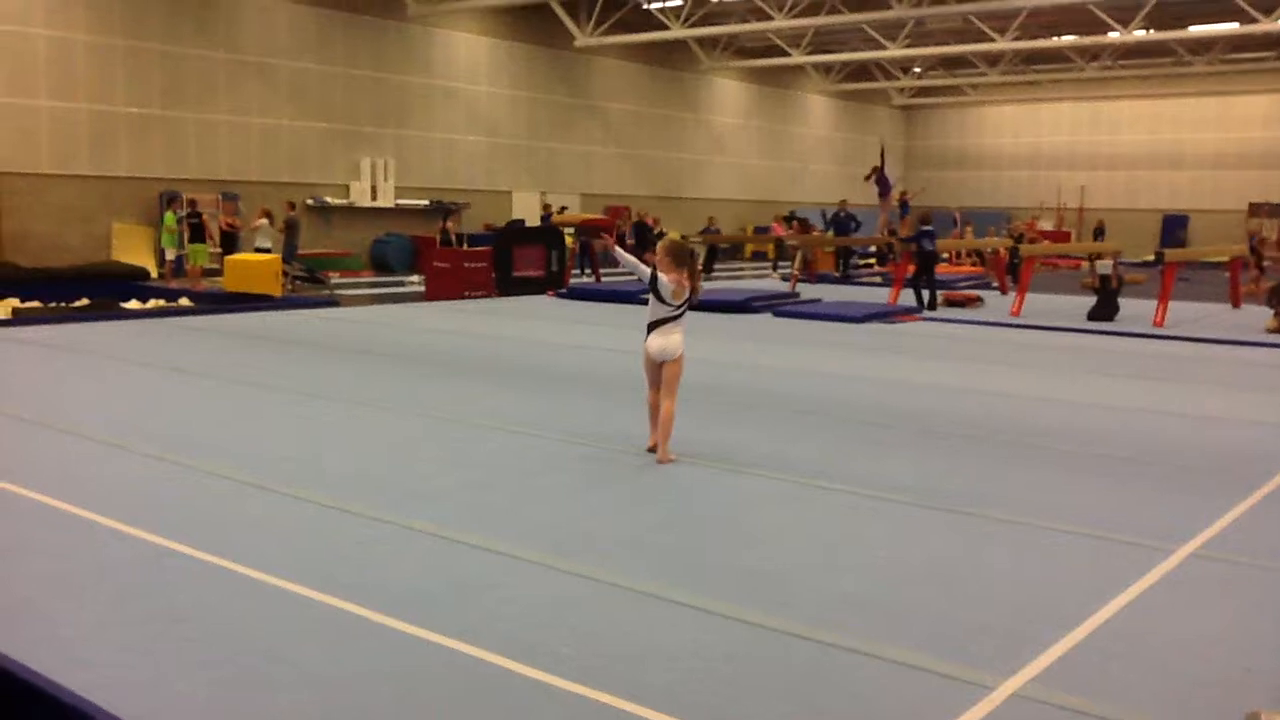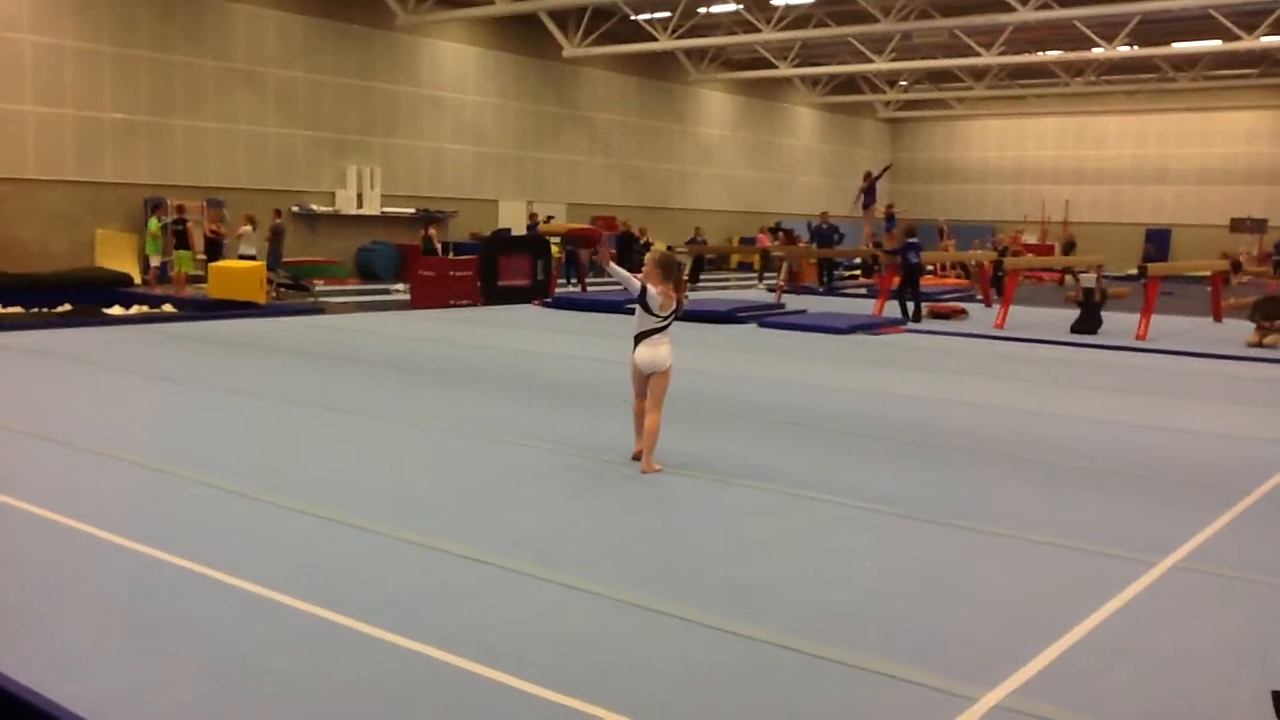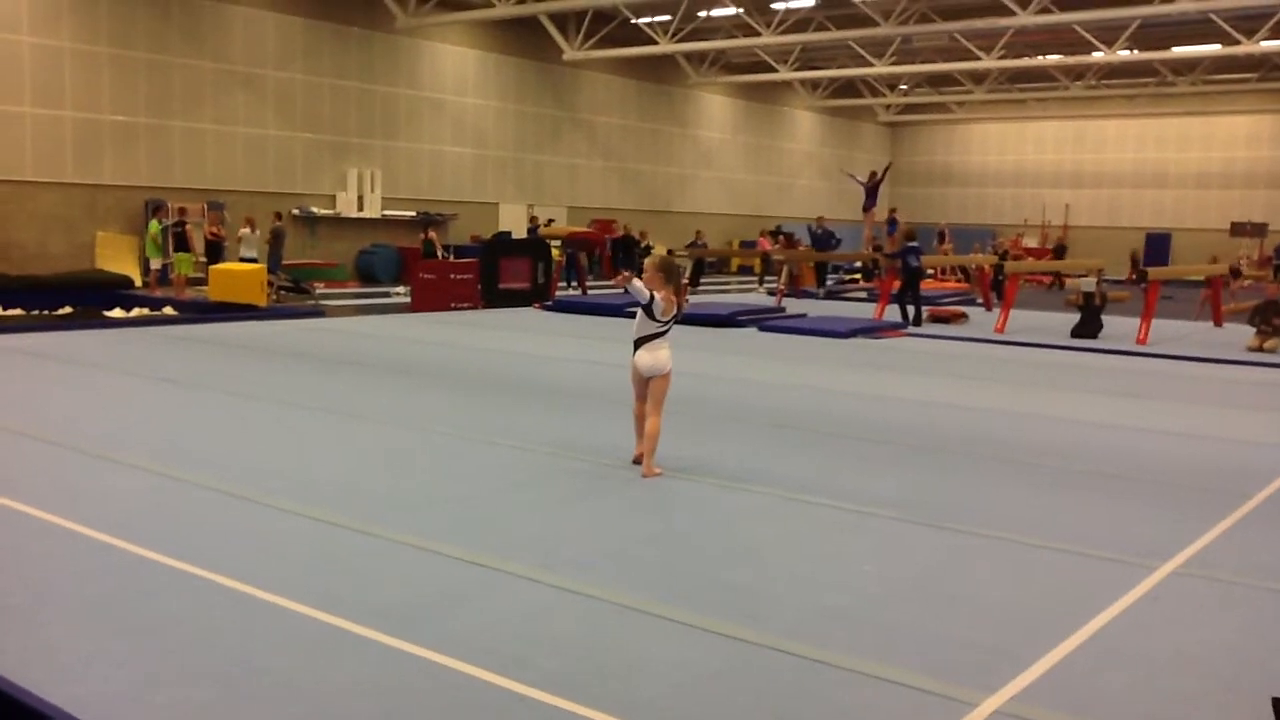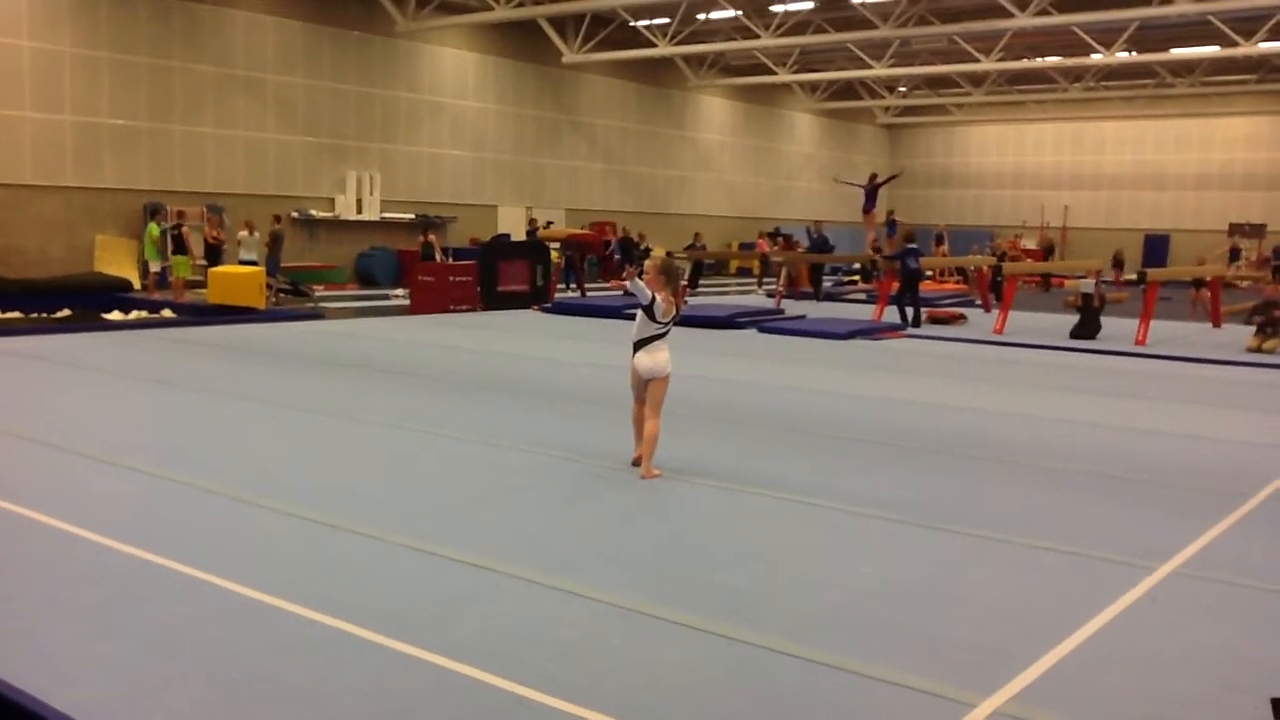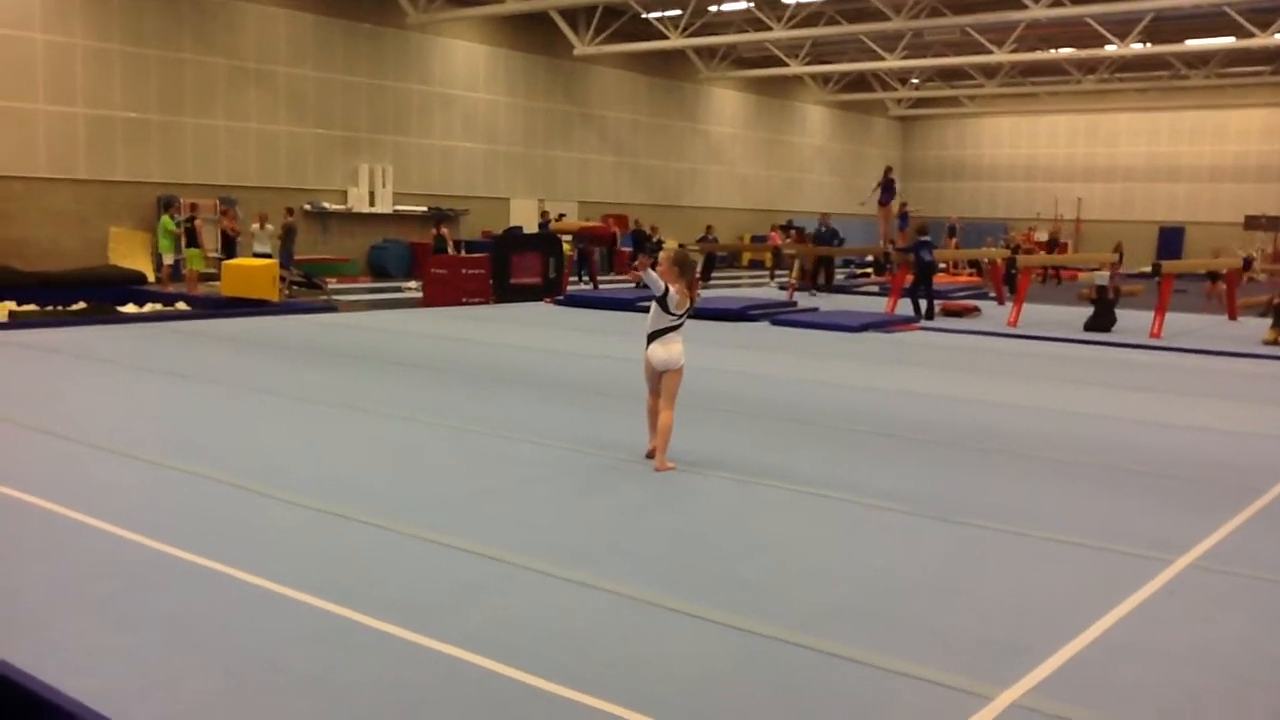
dt=0.4s
person 1, frame 1
left shoulder: (660, 281)
right shoulder: (688, 284)
left elbow: (637, 267)
left wrist: (614, 249)
right wrist: (658, 263)
left hip: (655, 341)
right hip: (674, 343)
left knee: (654, 390)
right knee: (668, 398)
left ankle: (654, 437)
right ankle: (663, 449)
person 1, frame 2
left shoulder: (648, 293)
right shoulder: (674, 296)
left elbow: (628, 280)
left wrist: (608, 264)
right wrist: (642, 279)
left hip: (642, 352)
right hip: (663, 355)
left knee: (639, 400)
right knee: (654, 409)
left ankle: (639, 445)
right ankle: (647, 460)
person 1, frame 3
left shoulder: (654, 300)
right shoulder: (673, 300)
left elbow: (641, 292)
right elbow: (645, 288)
left wrist: (628, 282)
right wrist: (631, 281)
left hip: (643, 356)
right hip: (662, 359)
left knee: (640, 403)
right knee: (654, 413)
left ankle: (640, 448)
right ankle: (648, 464)
person 1, frame 4
left shoulder: (655, 301)
right shoulder: (671, 301)
left elbow: (643, 292)
right elbow: (646, 290)
left wrist: (631, 280)
right wrist: (628, 283)
left hip: (642, 358)
right hip: (661, 361)
left knee: (638, 405)
right knee: (653, 415)
left ankle: (638, 451)
right ankle: (647, 466)
person 1, frame 5
left shoulder: (668, 293)
right shoulder: (686, 293)
left elbow: (656, 284)
left wrist: (645, 270)
right wrist: (644, 275)
left hip: (656, 350)
right hip: (675, 352)
left knee: (653, 397)
right knee: (667, 407)
left ankle: (653, 442)
right ankle: (661, 458)
